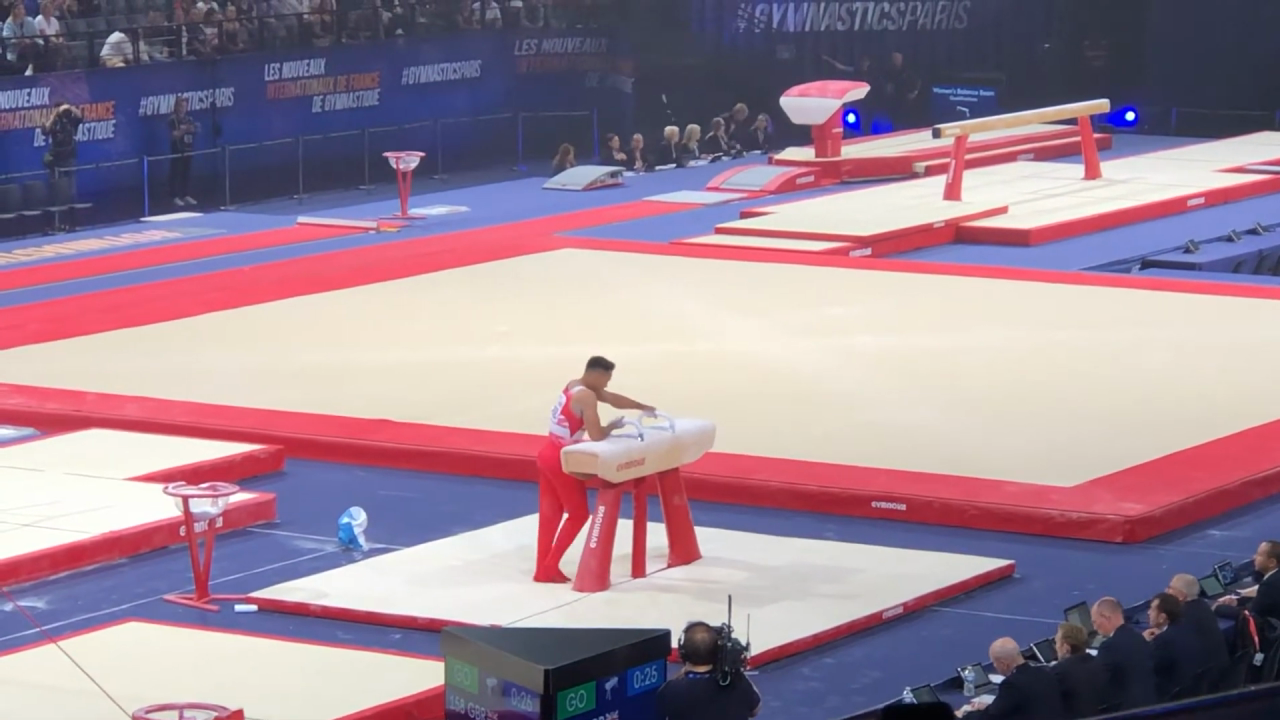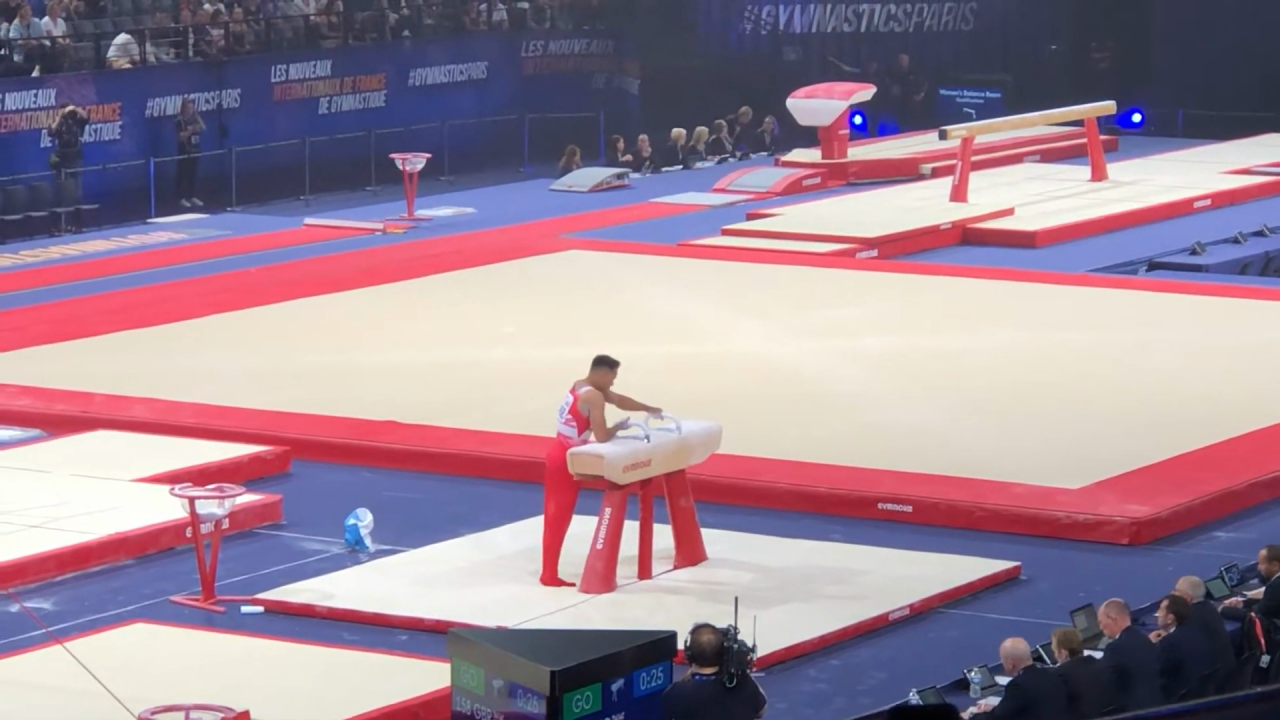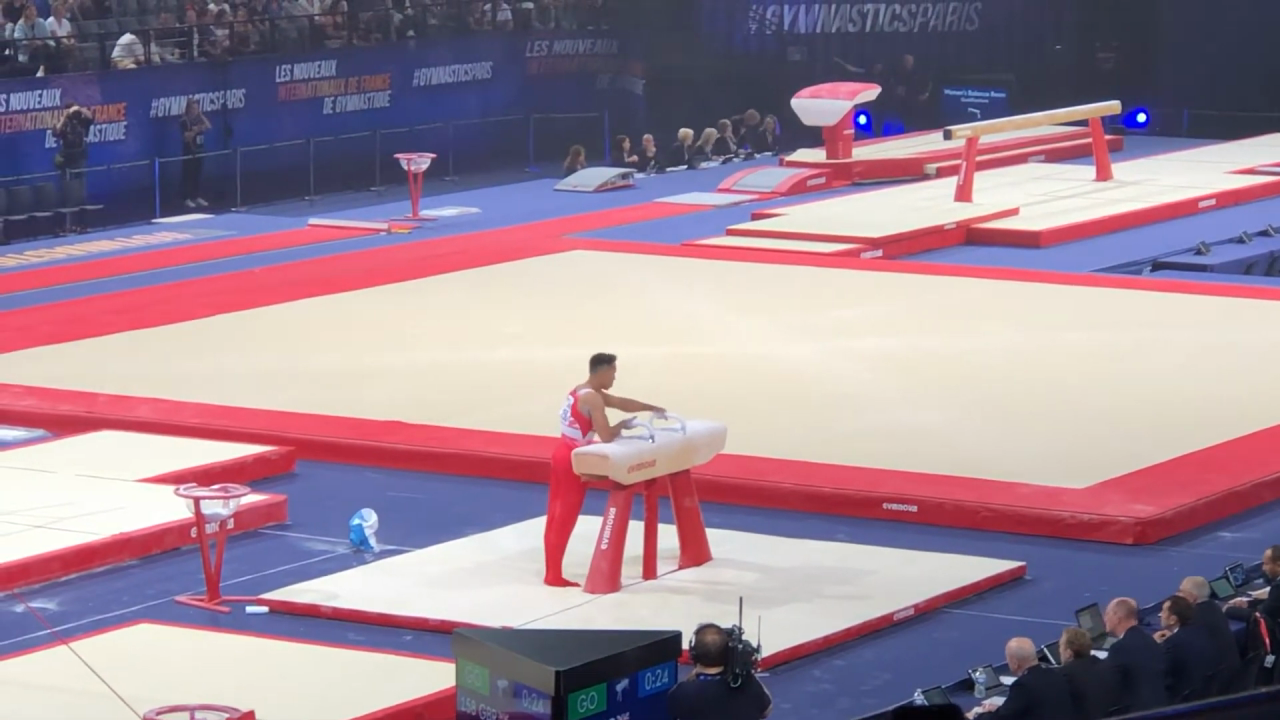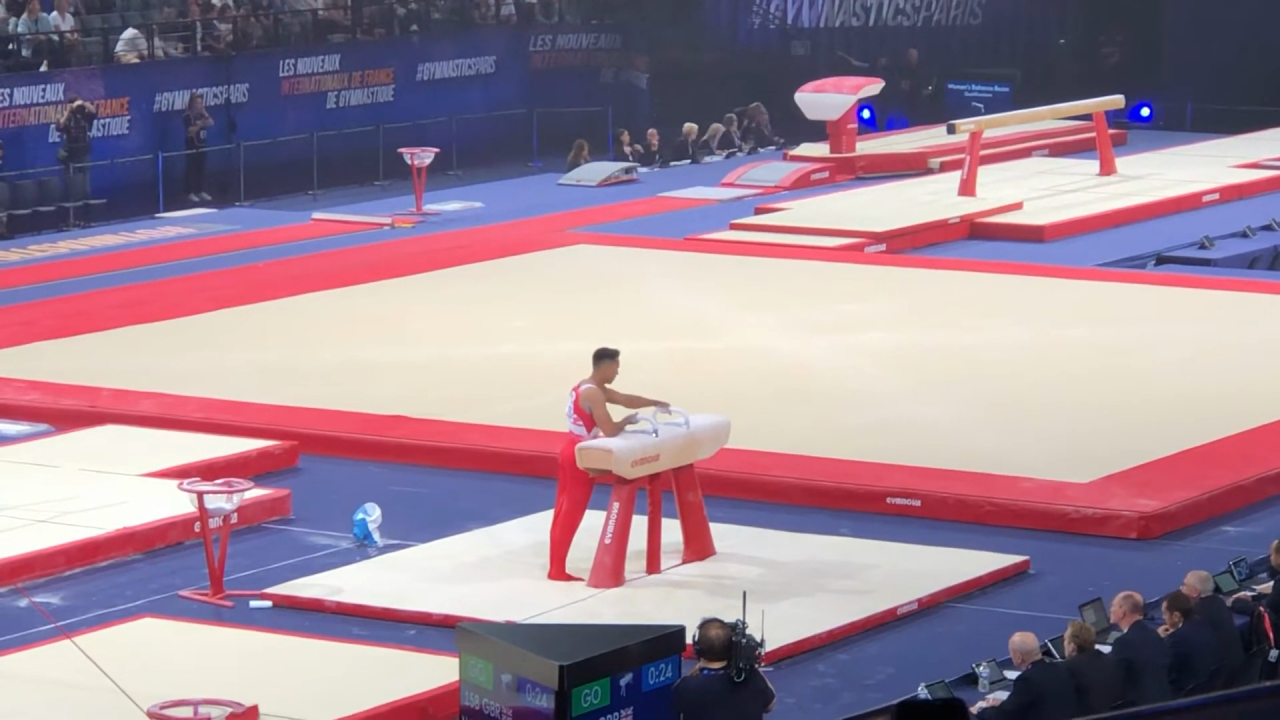
dt=0.5s
person 1, frame 1
left shoulder: (574, 386)
right shoulder: (587, 397)
left elbow: (613, 398)
right elbow: (596, 435)
left wrist: (643, 407)
right wrist: (613, 426)
left hip: (548, 455)
right hip: (560, 460)
left knee: (549, 516)
right knee: (579, 514)
left ankle: (543, 571)
right ankle: (551, 566)
person 1, frame 2
left shoulder: (580, 386)
right shoulder: (594, 396)
left elbow: (618, 399)
right elbow: (602, 436)
left wrist: (649, 409)
right wrist: (619, 427)
left hip: (556, 454)
right hip: (566, 460)
left knee: (554, 516)
right knee: (559, 519)
left ankle: (548, 572)
right ankle: (550, 575)
person 1, frame 3
left shoulder: (581, 391)
right shoulder: (593, 398)
left elbow: (620, 403)
right elbow: (606, 436)
left wrist: (652, 409)
right wrist: (623, 425)
left hip: (562, 456)
right hip: (572, 462)
left knee: (556, 516)
right knee: (565, 519)
left ankle: (552, 572)
right ankle: (554, 575)
person 1, frame 4
left shoulder: (586, 387)
right shoulder: (594, 394)
left elbow: (624, 399)
right elbow: (610, 430)
left wrist: (656, 404)
right wrist: (627, 421)
left hip: (571, 453)
left knee: (563, 511)
right knee: (571, 515)
left ankle: (556, 567)
right ankle: (557, 569)
